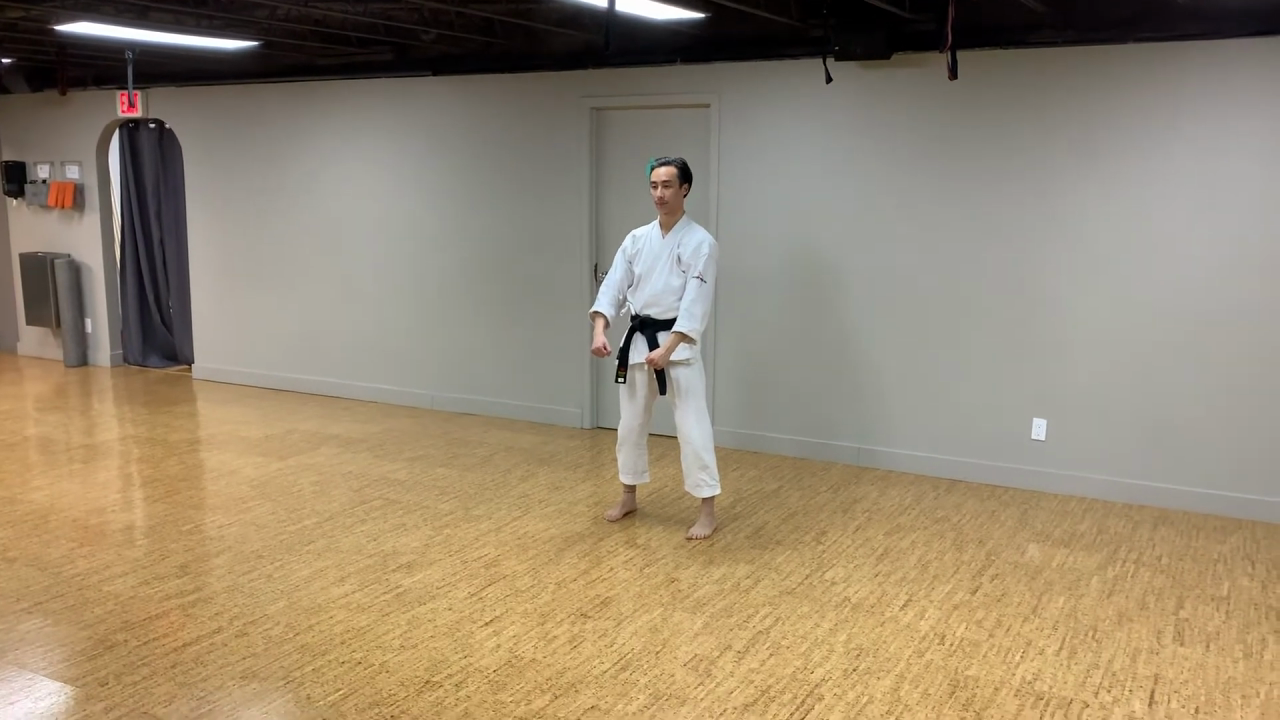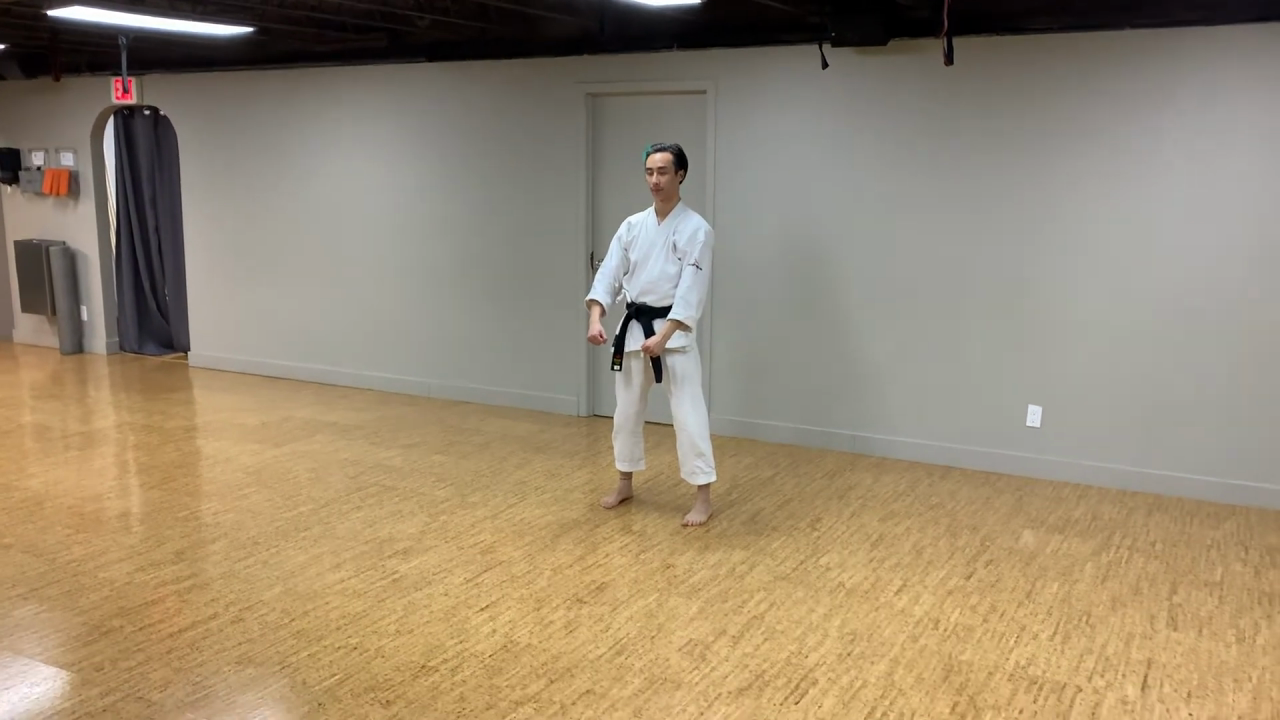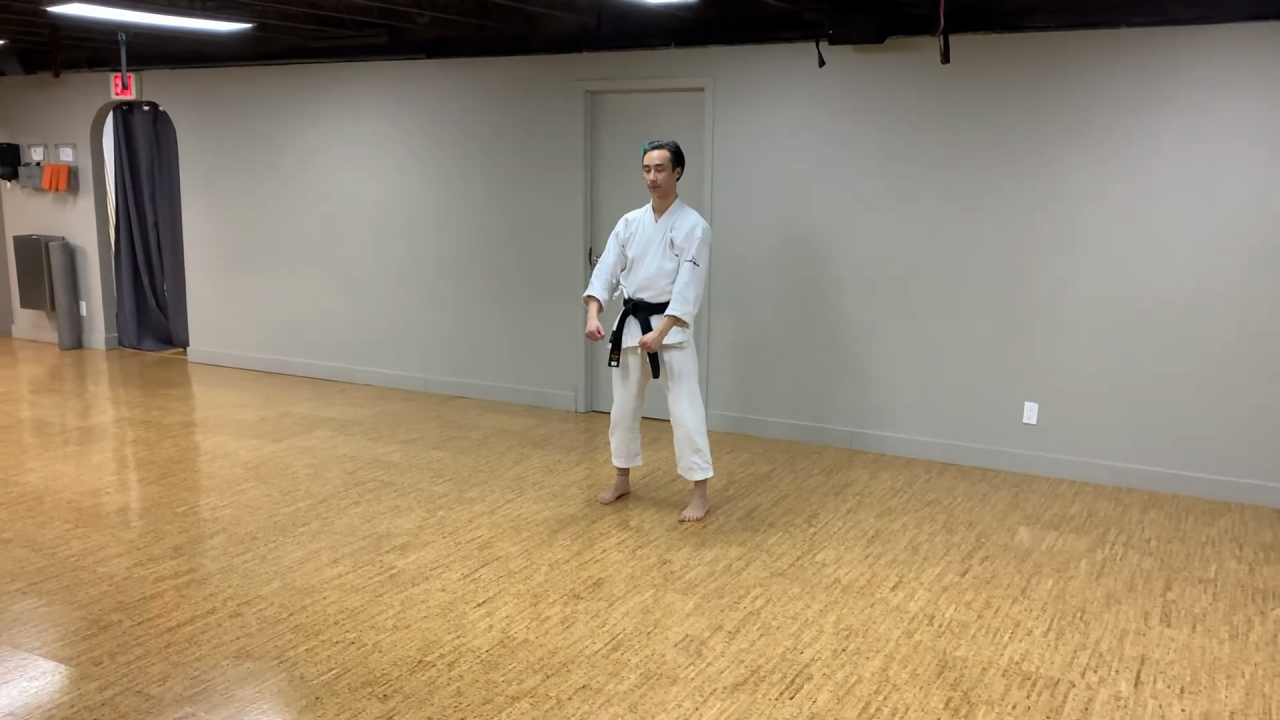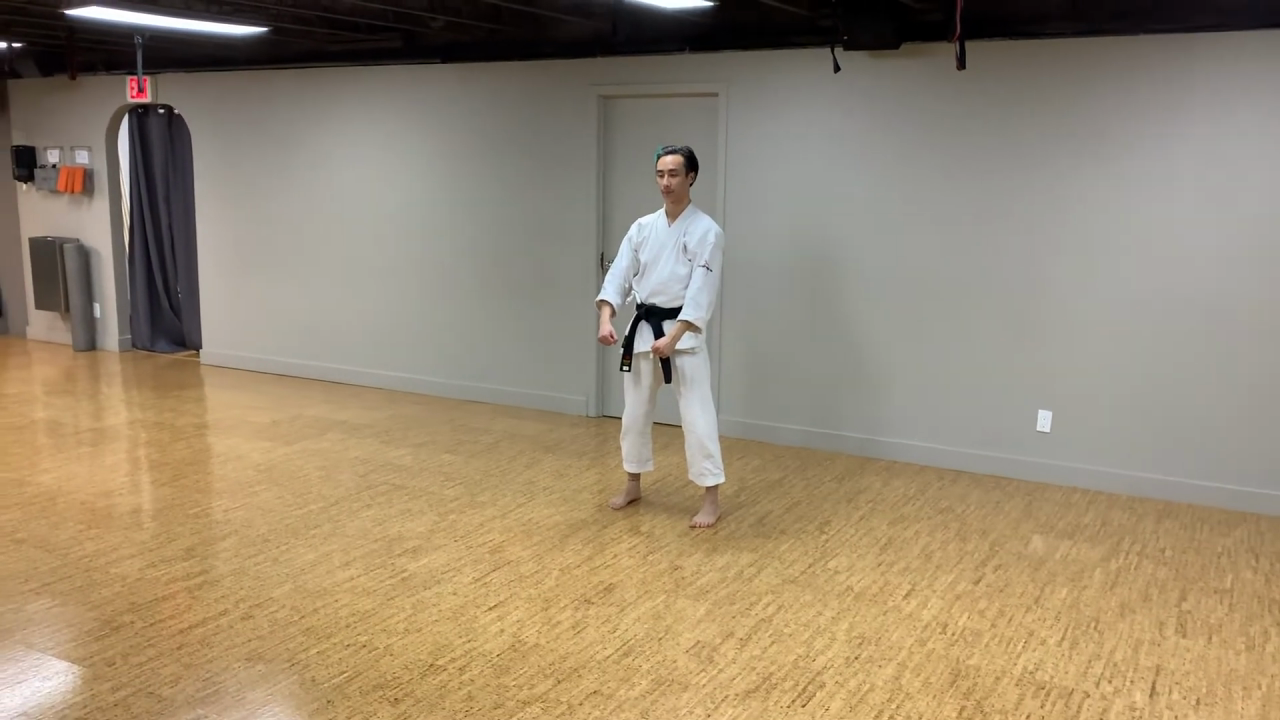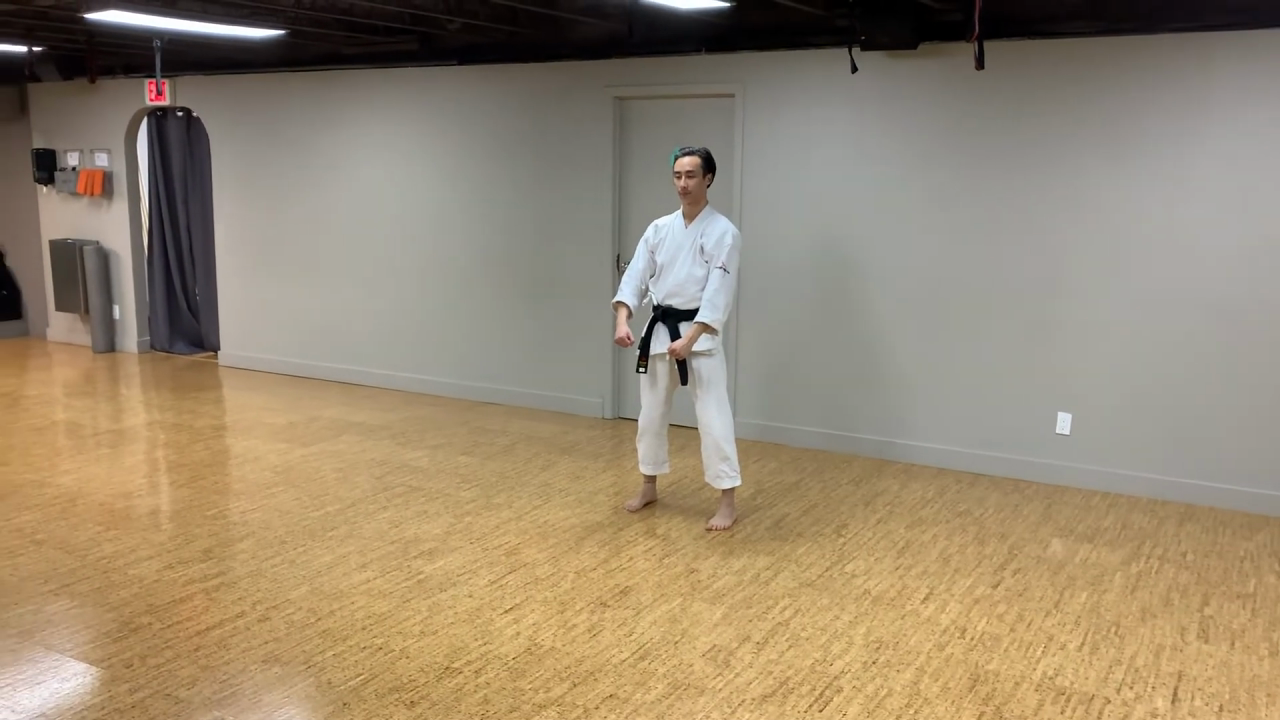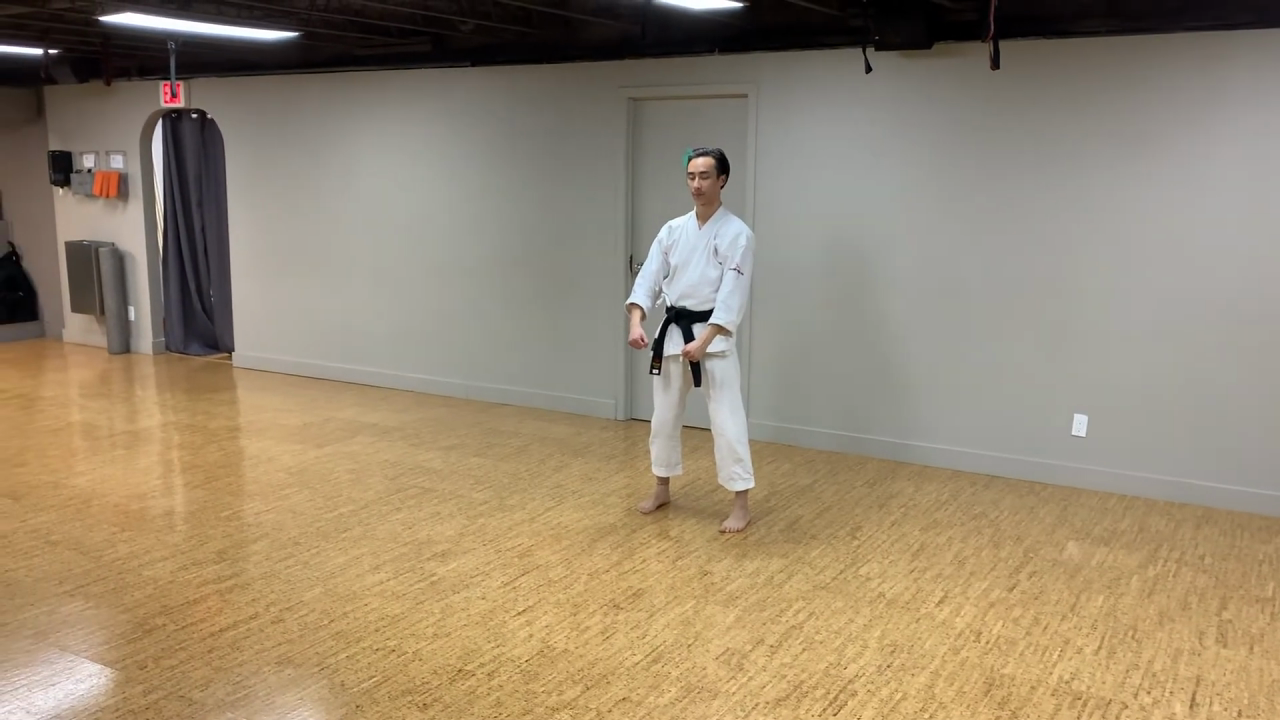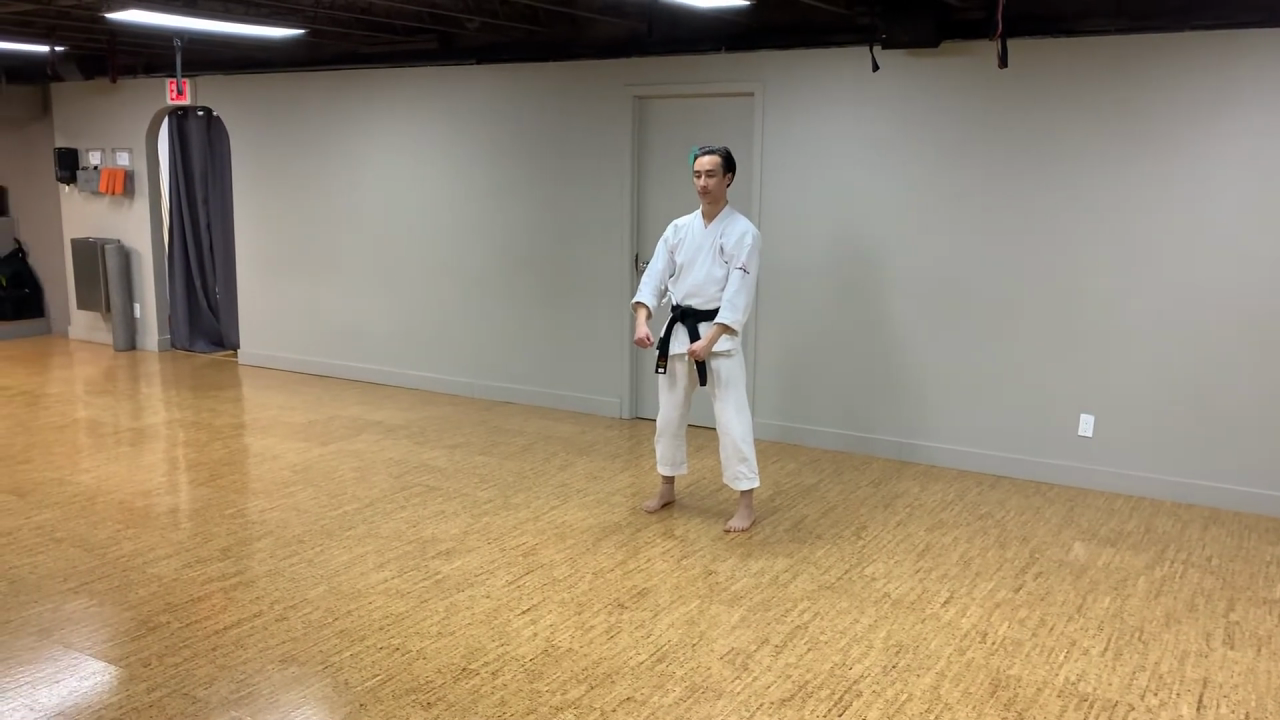
dt=0.4s
person 1, frame 1
left shoulder: (700, 242)
right shoulder: (637, 239)
left elbow: (696, 304)
right elbow: (613, 287)
left wrist: (668, 349)
right wrist: (599, 331)
left hip: (678, 343)
right hip: (636, 340)
left knee: (692, 426)
right knee: (631, 422)
left ankle: (707, 509)
right ankle: (628, 496)
person 1, frame 2
left shoulder: (696, 229)
right shoulder: (632, 226)
left elbow: (692, 291)
right elbow: (609, 275)
left wrist: (663, 336)
right wrist: (596, 319)
left hip: (673, 330)
right hip: (632, 328)
left knee: (688, 413)
right knee: (627, 409)
left ankle: (703, 497)
right ankle: (625, 484)
person 1, frame 3
left shoulder: (693, 226)
right shoulder: (629, 222)
left elbow: (689, 287)
right elbow: (606, 271)
left wrist: (660, 332)
right wrist: (593, 315)
left hip: (671, 326)
right hip: (629, 323)
left knee: (685, 409)
right knee: (624, 405)
left ankle: (700, 492)
right ankle: (622, 479)
person 1, frame 4
left shoulder: (706, 231)
right shoulder: (642, 227)
left elbow: (702, 292)
right elbow: (619, 275)
left wrist: (673, 337)
right wrist: (606, 319)
left hip: (683, 331)
right hip: (641, 328)
left knee: (697, 415)
right knee: (635, 410)
left ankle: (711, 498)
right ankle: (633, 485)
person 1, frame 5
left shoulder: (723, 232)
right shoulder: (659, 228)
left elbow: (718, 294)
right elbow: (635, 277)
left wrist: (689, 339)
right wrist: (622, 321)
left hip: (699, 333)
right hip: (658, 330)
left knee: (713, 417)
right knee: (651, 412)
left ankle: (727, 501)
right ankle: (649, 487)
person 1, frame 6
left shoulder: (737, 233)
right shoulder: (673, 229)
left elbow: (733, 295)
right elbow: (649, 279)
left wrist: (704, 341)
right wrist: (636, 323)
left hip: (713, 334)
right hip: (671, 332)
left knee: (727, 419)
right knee: (664, 415)
left ankle: (741, 503)
right ankle: (662, 489)
person 1, frame 7
left shoulder: (743, 232)
right shoulder: (679, 228)
left elbow: (738, 295)
right elbow: (655, 277)
left wrist: (709, 340)
right wrist: (641, 322)
left hip: (719, 334)
right hip: (676, 331)
left knee: (732, 419)
right knee: (669, 414)
left ankle: (746, 503)
right ankle: (667, 488)
